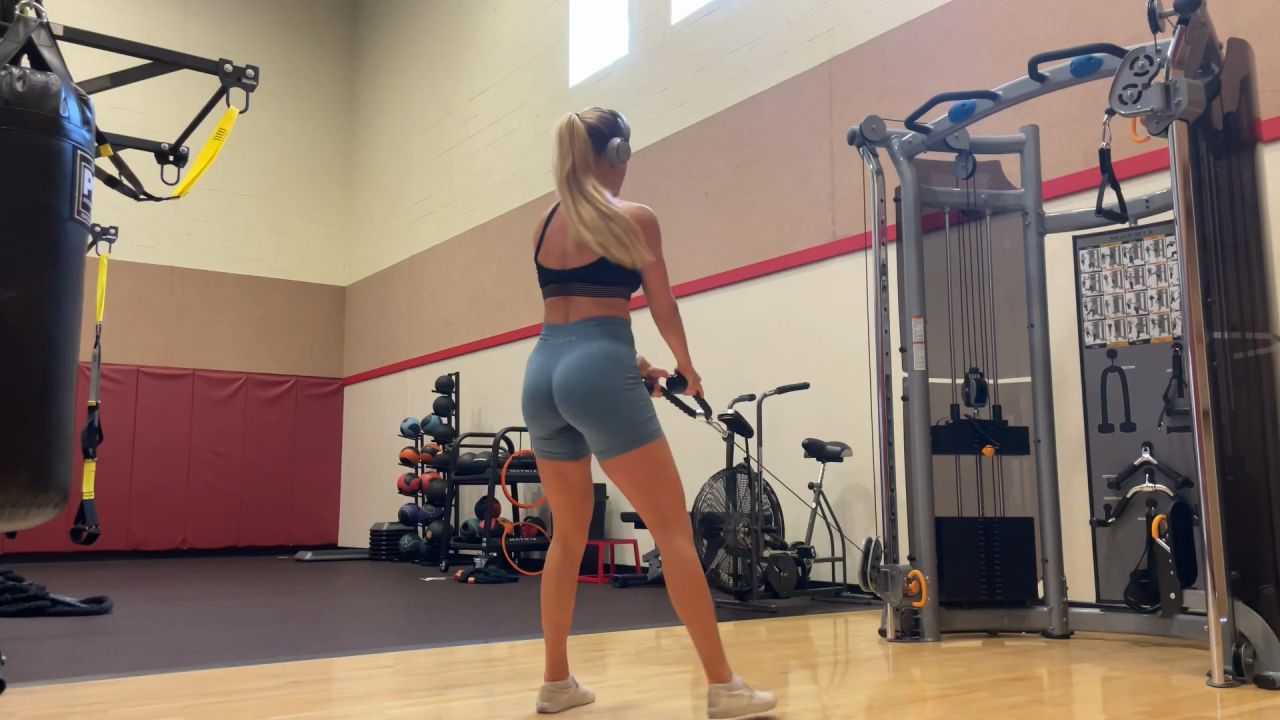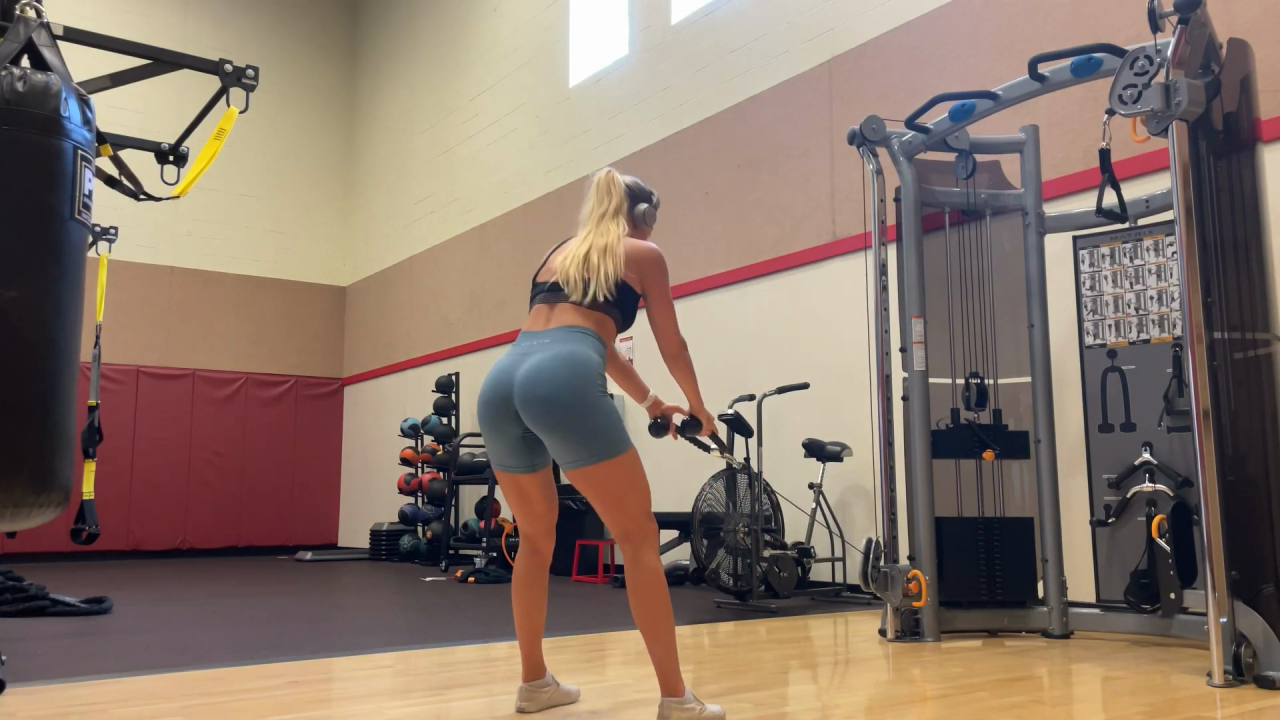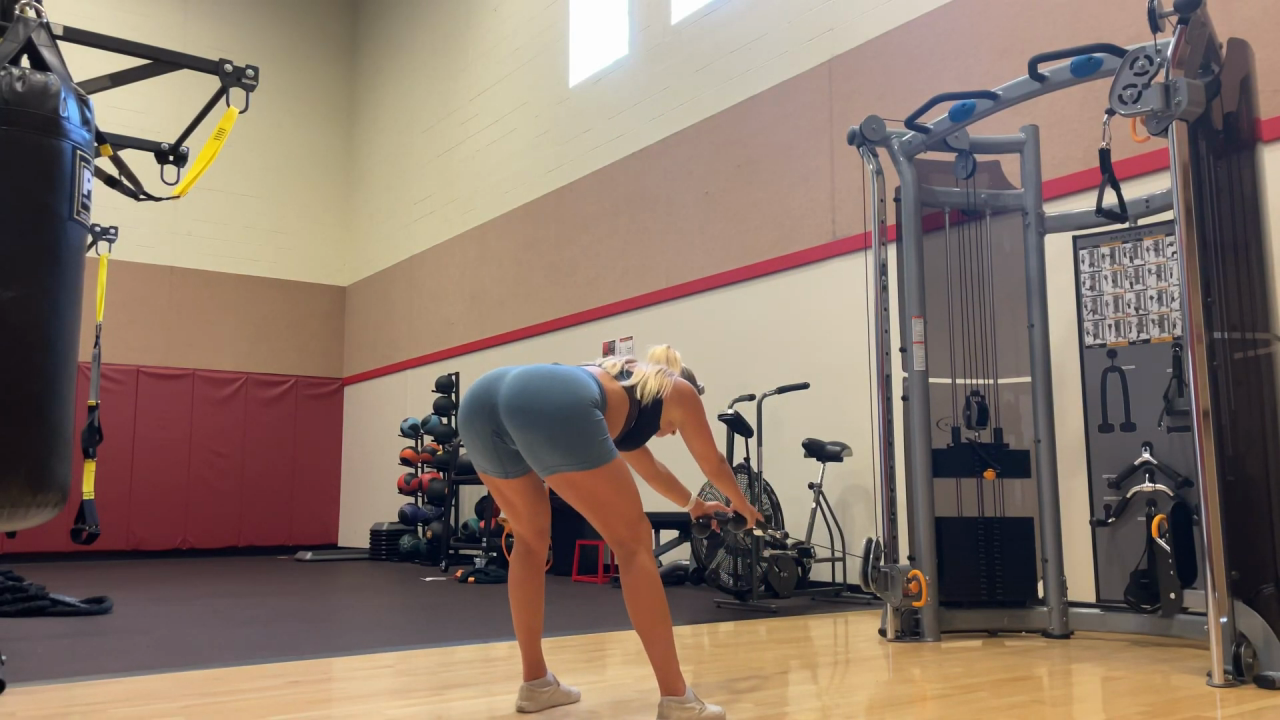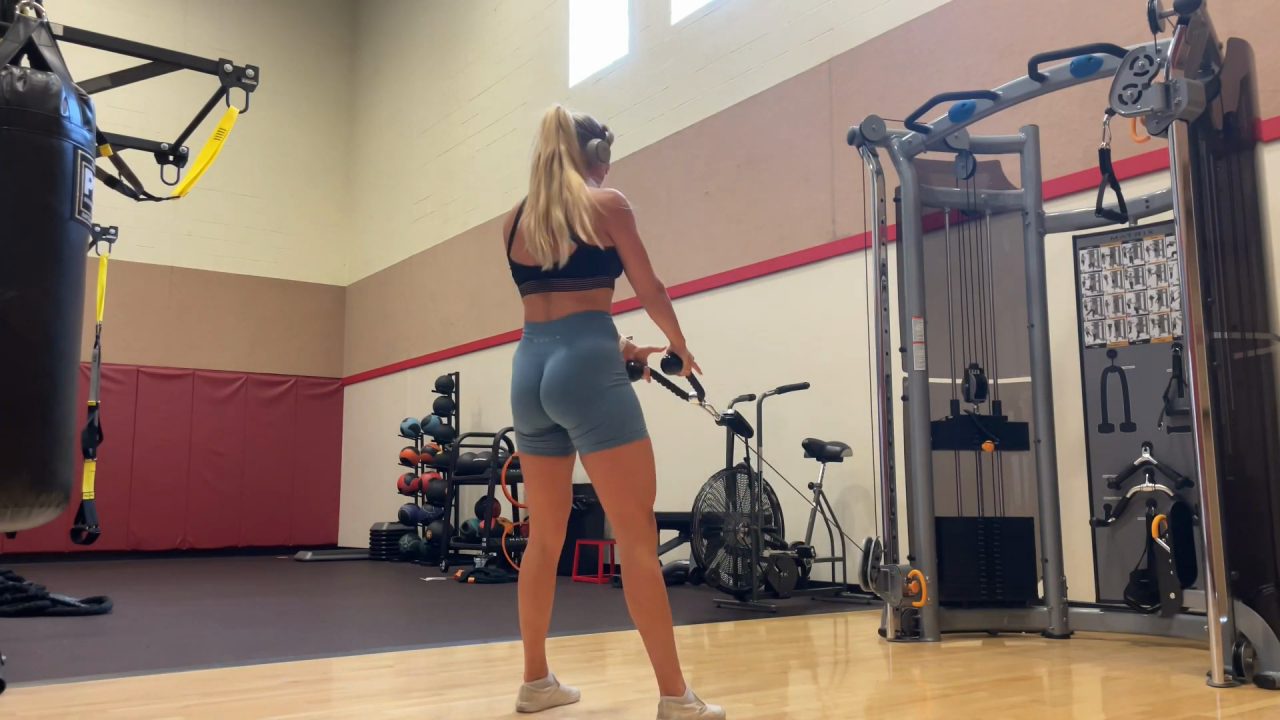
dt=1s
person 1, frame 1
left shoulder: (546, 225)
right shoulder: (635, 219)
right elbow: (664, 308)
left wrist: (634, 362)
right wrist: (686, 366)
left hip: (542, 374)
right hip: (599, 375)
left knee: (569, 533)
right knee: (672, 527)
person 1, frame 2
left shoulder: (560, 254)
right shoulder: (644, 254)
right elbow: (672, 345)
left wrist: (650, 401)
right wrist: (698, 406)
left hip: (500, 384)
right hip: (563, 385)
left knee: (536, 540)
right knee: (638, 538)
person 1, frame 3
left shoulder: (614, 375)
right shoulder: (679, 390)
left elbow: (647, 465)
right elbow: (714, 465)
left wrist: (694, 504)
right wrist: (743, 506)
left hip: (481, 399)
right hip: (552, 408)
left knee: (531, 538)
right knee: (633, 544)
left ankle: (535, 682)
person 1, frame 4
left shoulder: (516, 220)
right shoulder: (606, 204)
right elbow: (648, 289)
left wrist: (620, 347)
right wrist: (679, 345)
left hip: (530, 370)
right hip: (587, 372)
left knee: (544, 536)
right knee: (637, 538)
